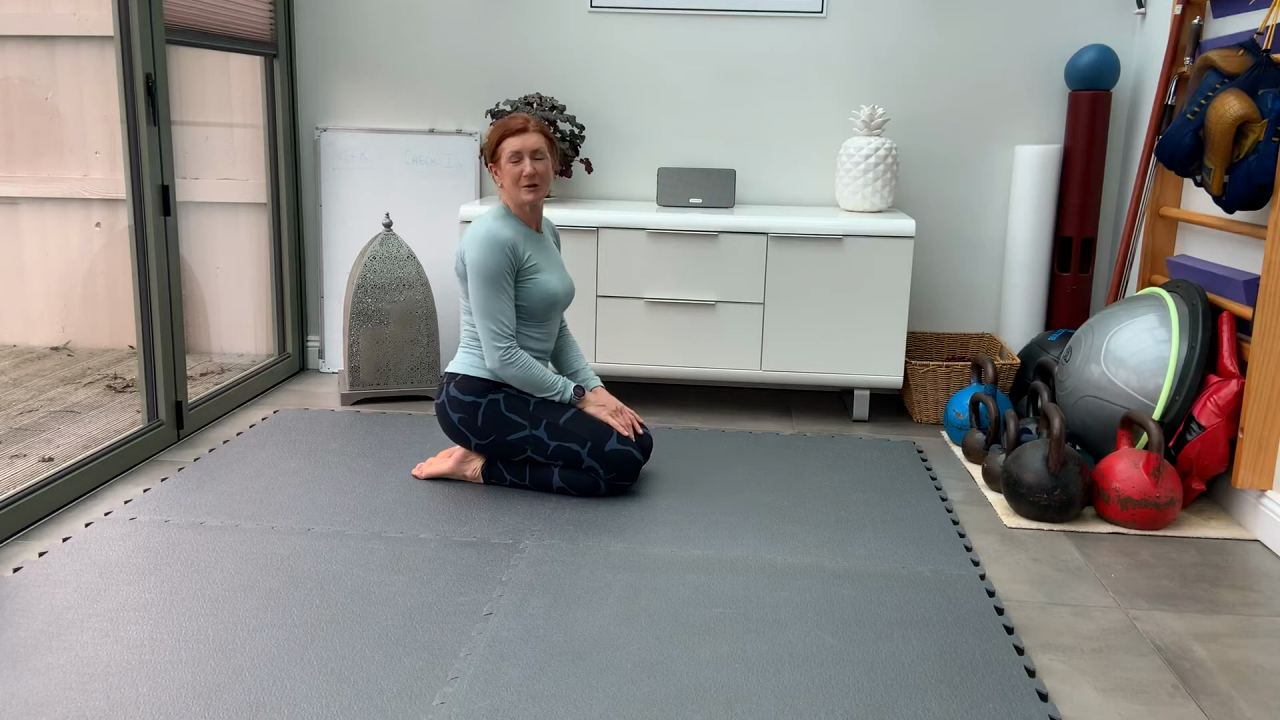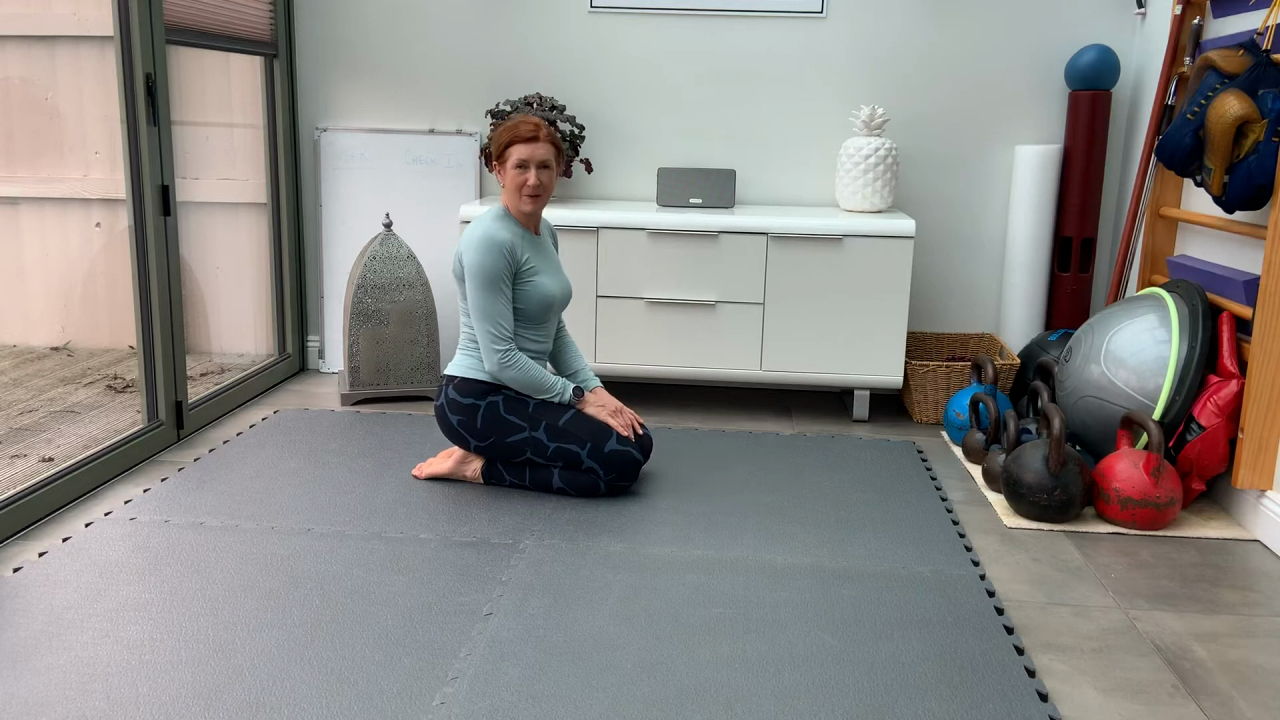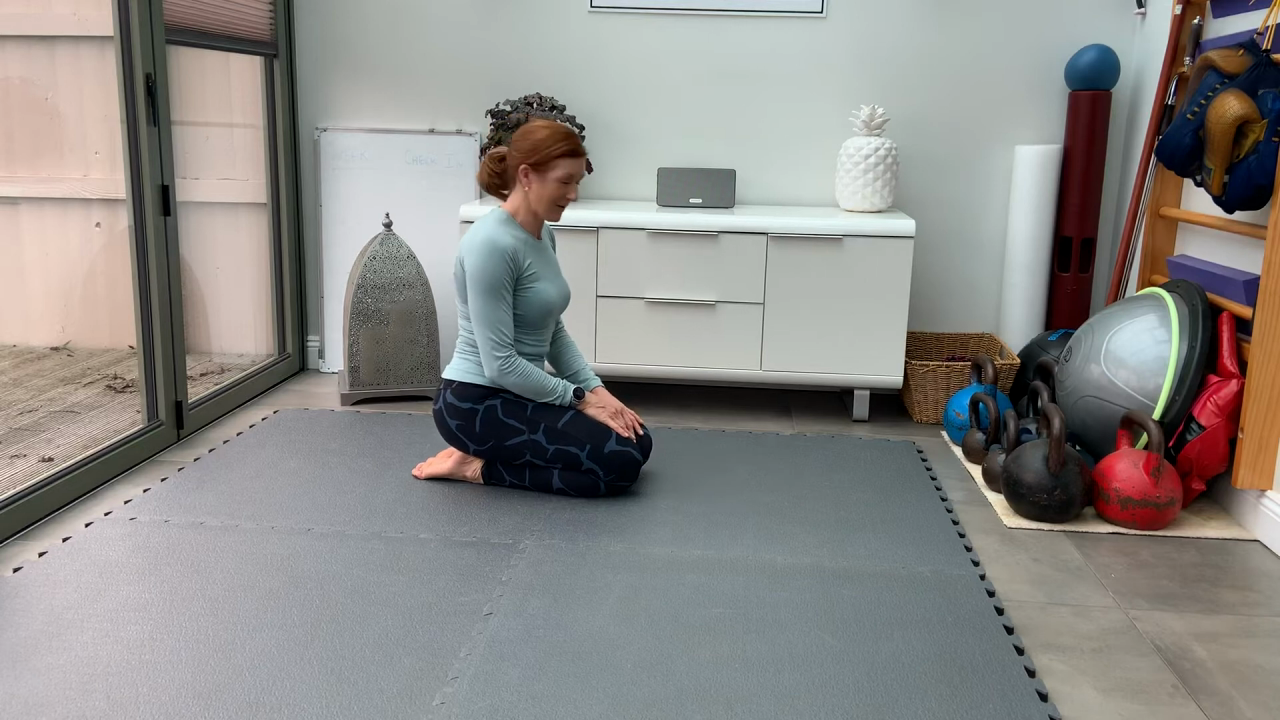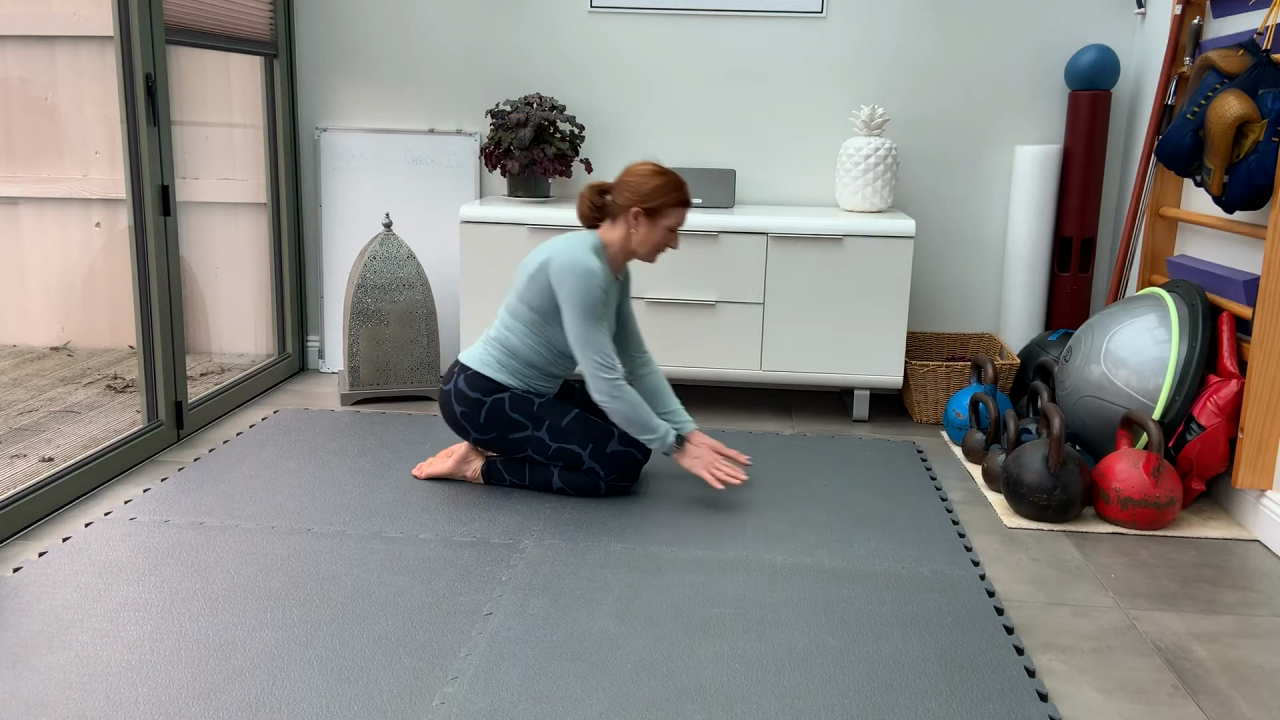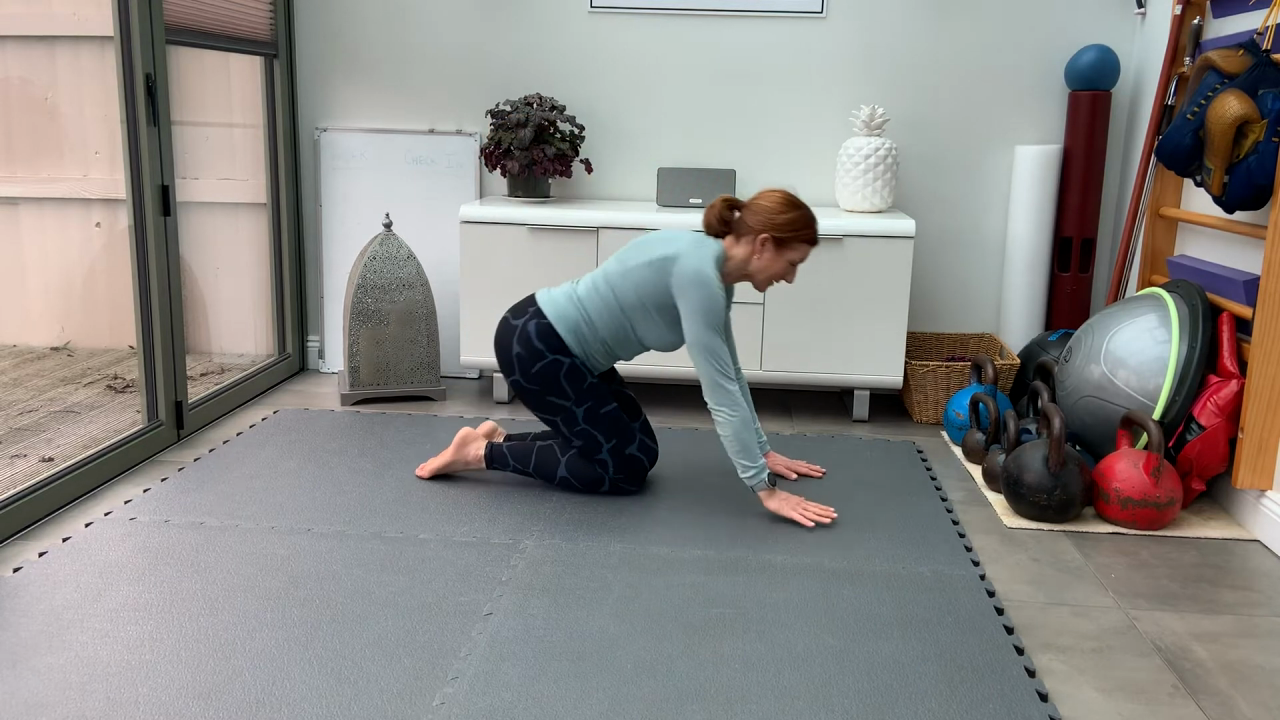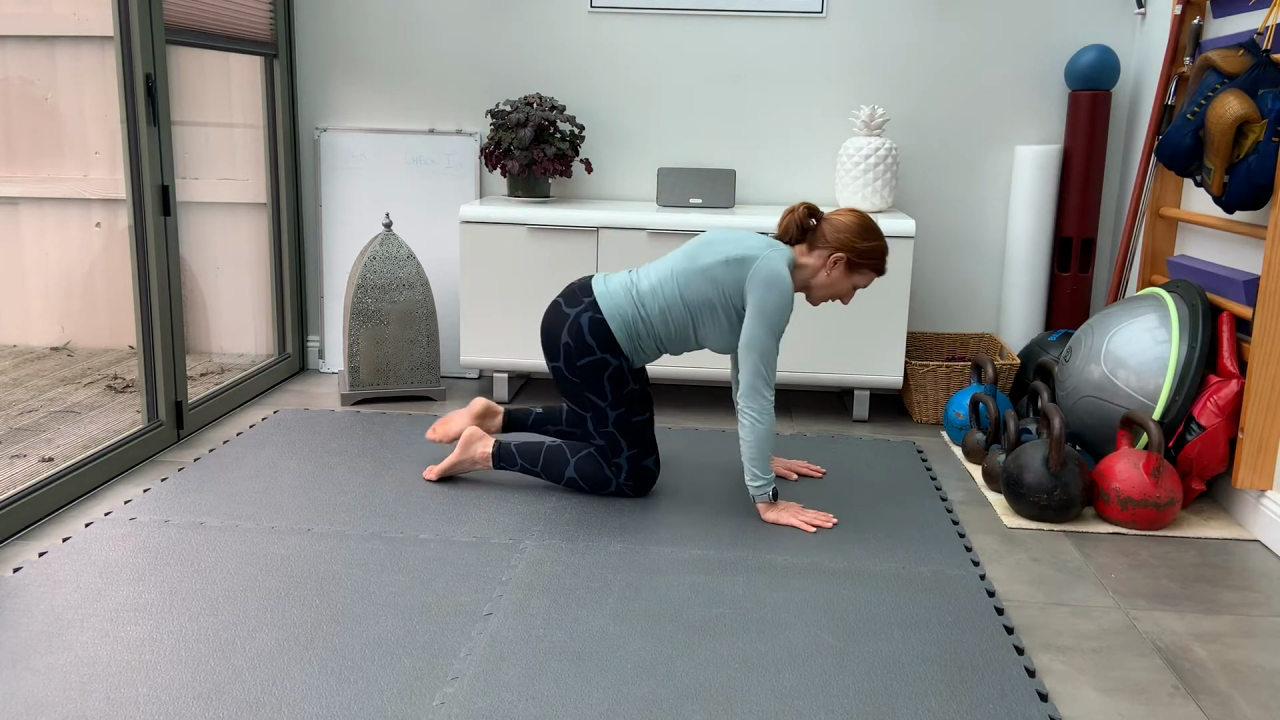
dt=0.5s
person 1, frame 1
left shoulder: (545, 231)
right shoulder: (491, 238)
left elbow: (556, 330)
right elbow: (501, 355)
left wrist: (595, 389)
right wrist: (579, 396)
left hip: (516, 392)
right hip: (480, 399)
left knee: (638, 442)
right knee: (619, 462)
left ankle: (487, 451)
right ankle: (478, 465)
person 1, frame 2
left shoulder: (544, 232)
right shoulder: (489, 240)
left elbow: (555, 332)
right elbow: (500, 357)
left wrist: (595, 389)
right wrist: (578, 397)
left hip: (518, 393)
right hip: (480, 401)
left knee: (637, 441)
right knee: (620, 462)
left ankle: (486, 453)
right ankle: (479, 466)
person 1, frame 3
left shoulder: (541, 235)
right shoulder: (493, 244)
left elbow: (553, 334)
right elbow: (499, 364)
left wrist: (595, 389)
right wrist: (578, 398)
left hip: (517, 395)
right hip: (478, 404)
left knee: (636, 442)
right knee: (619, 463)
left ankle: (485, 452)
right ankle: (479, 467)
person 1, frame 4
left shoulder: (614, 268)
right shoulder: (579, 266)
left elbow: (638, 361)
right elbow: (604, 382)
left wrist: (687, 429)
right wrist: (673, 446)
left hip: (522, 390)
right hip: (484, 395)
left knee: (633, 446)
right knee: (619, 464)
left ankle: (493, 445)
right ankle: (480, 466)
person 1, frame 5
left shoulder: (715, 270)
right shoulder: (698, 272)
left elbow: (729, 374)
right elbow: (720, 392)
left wrist: (763, 451)
right wrist: (765, 487)
left hip: (562, 344)
right hip: (537, 343)
left knee: (639, 451)
right knee: (625, 469)
left ankle: (502, 438)
right ankle: (484, 452)
person 1, frame 6
left shoulder: (764, 260)
right shoulder: (773, 279)
left elbow: (744, 375)
right elbow: (755, 396)
left wrist: (761, 458)
right wrist: (765, 500)
left hip: (591, 317)
right hip: (584, 334)
left knee: (615, 427)
right knee: (632, 472)
left ankle: (496, 417)
right ankle: (490, 449)
